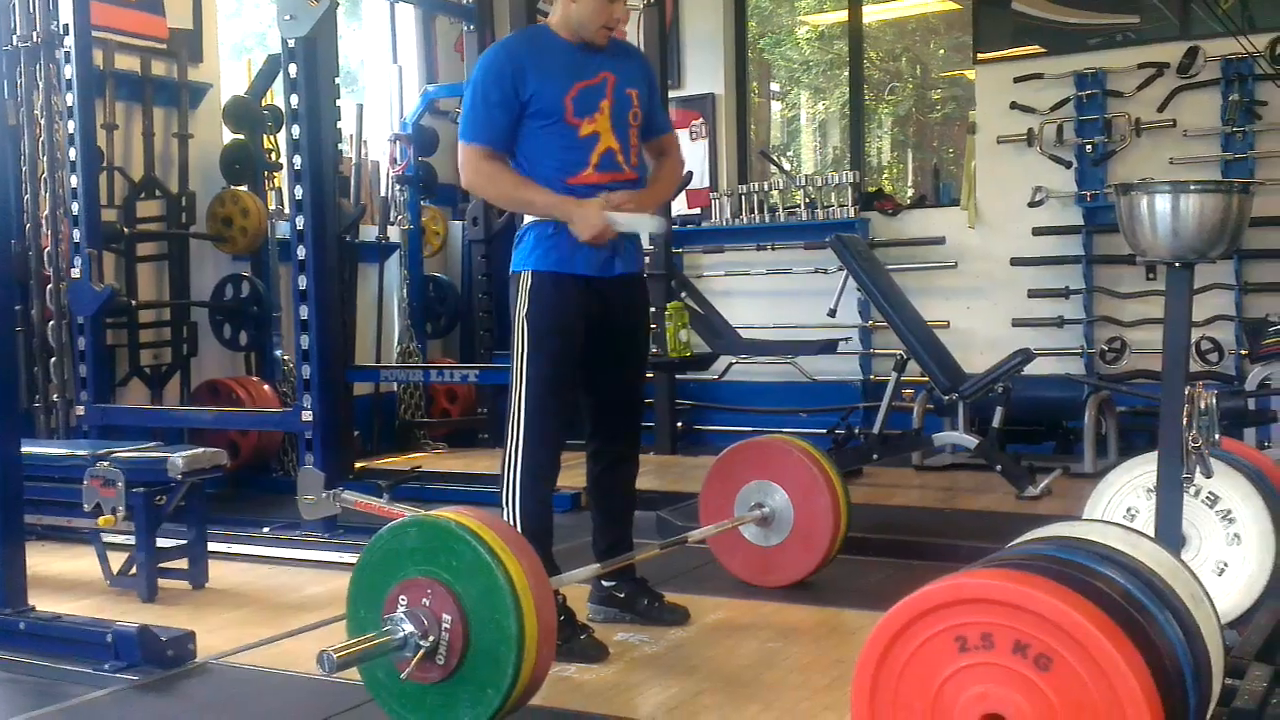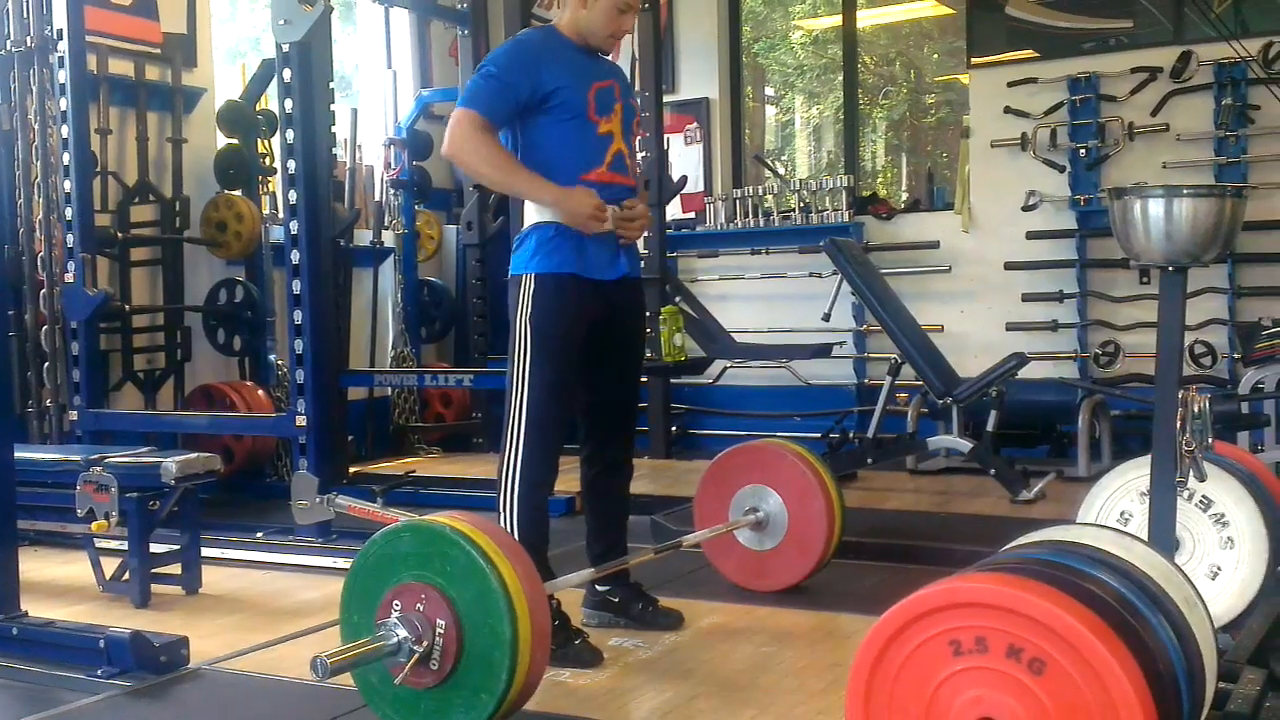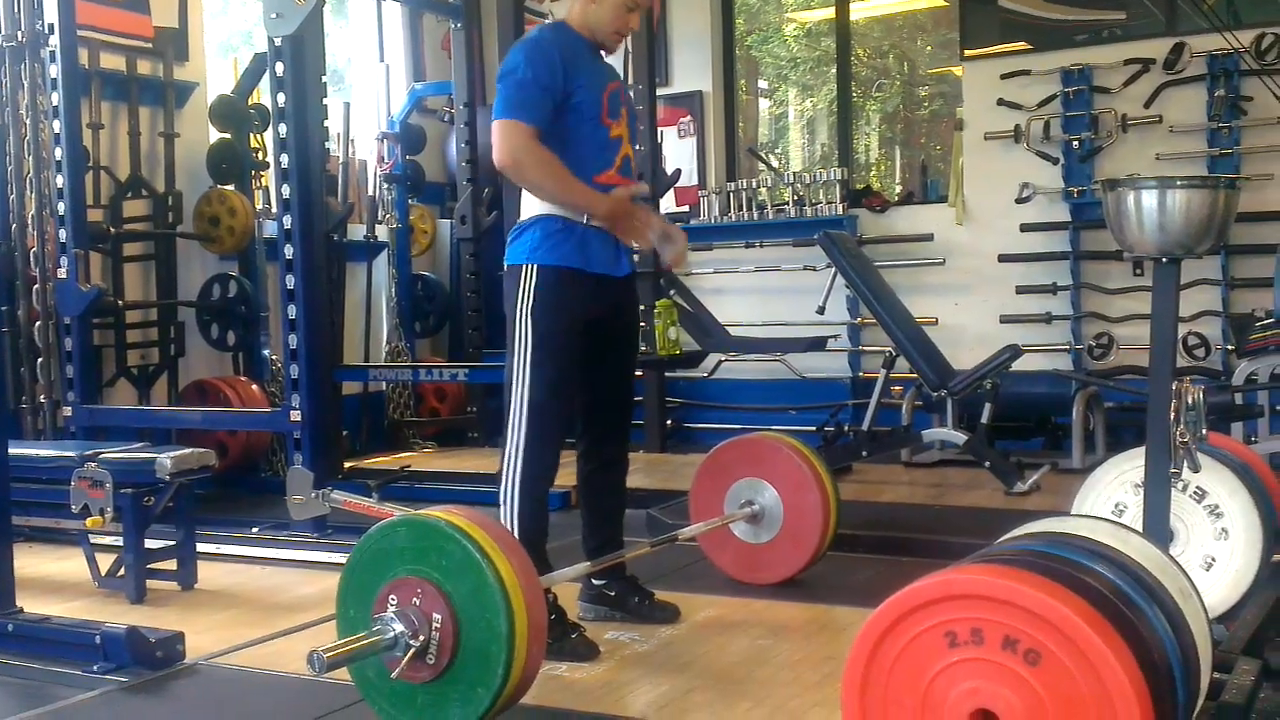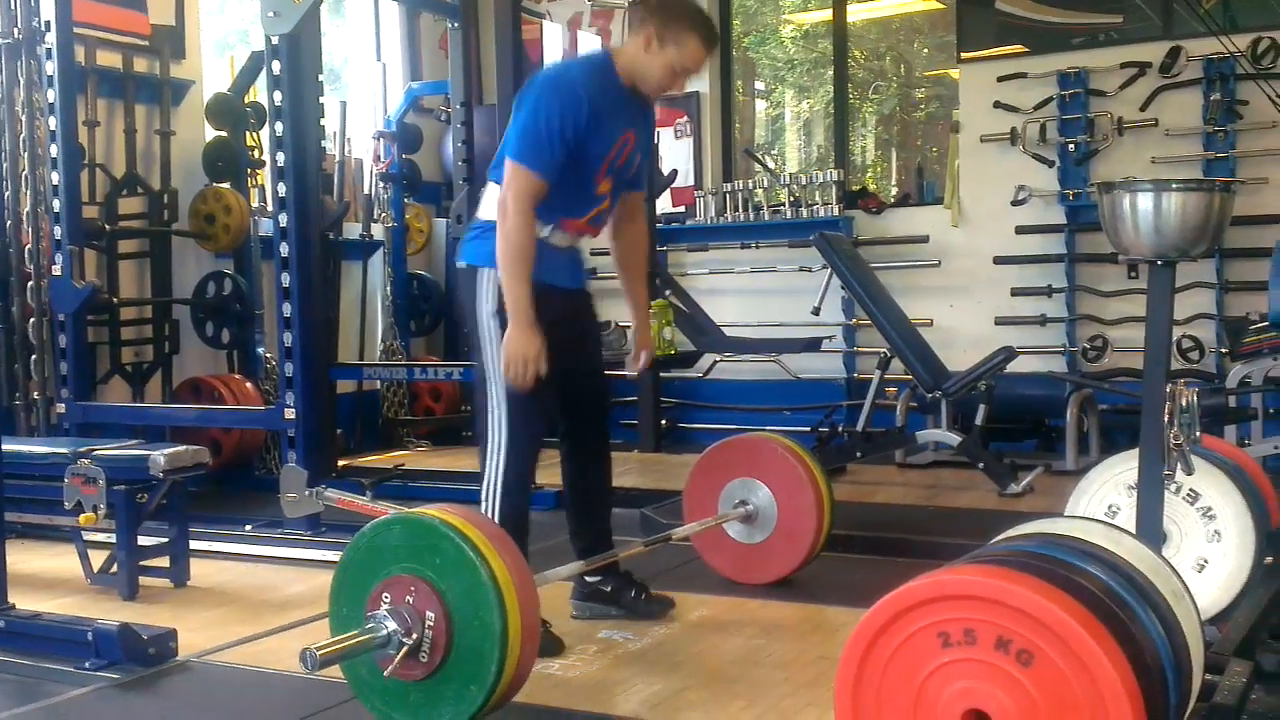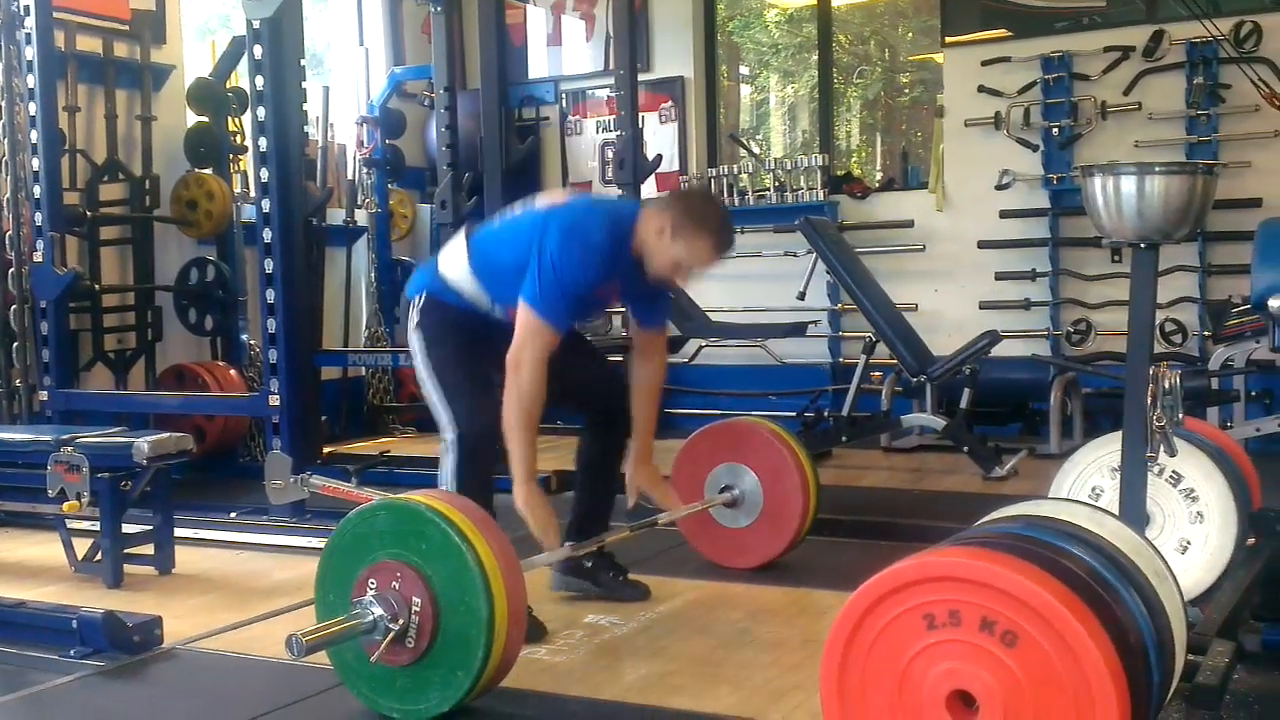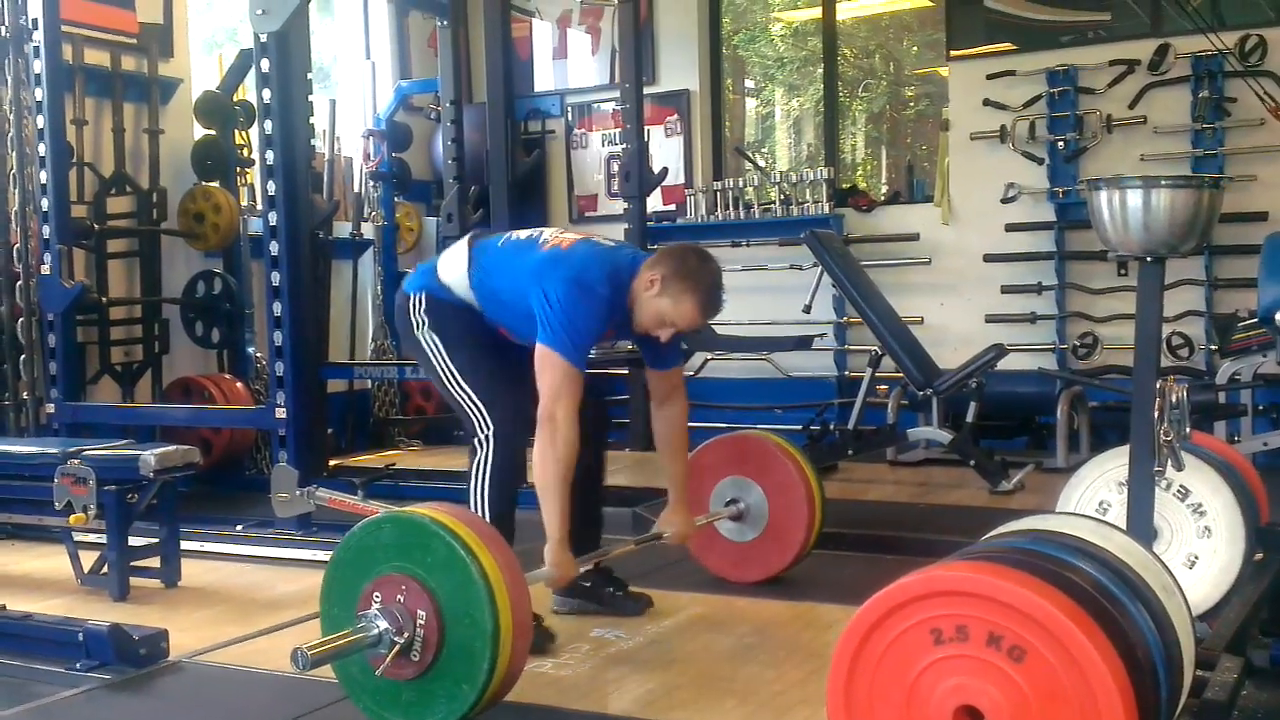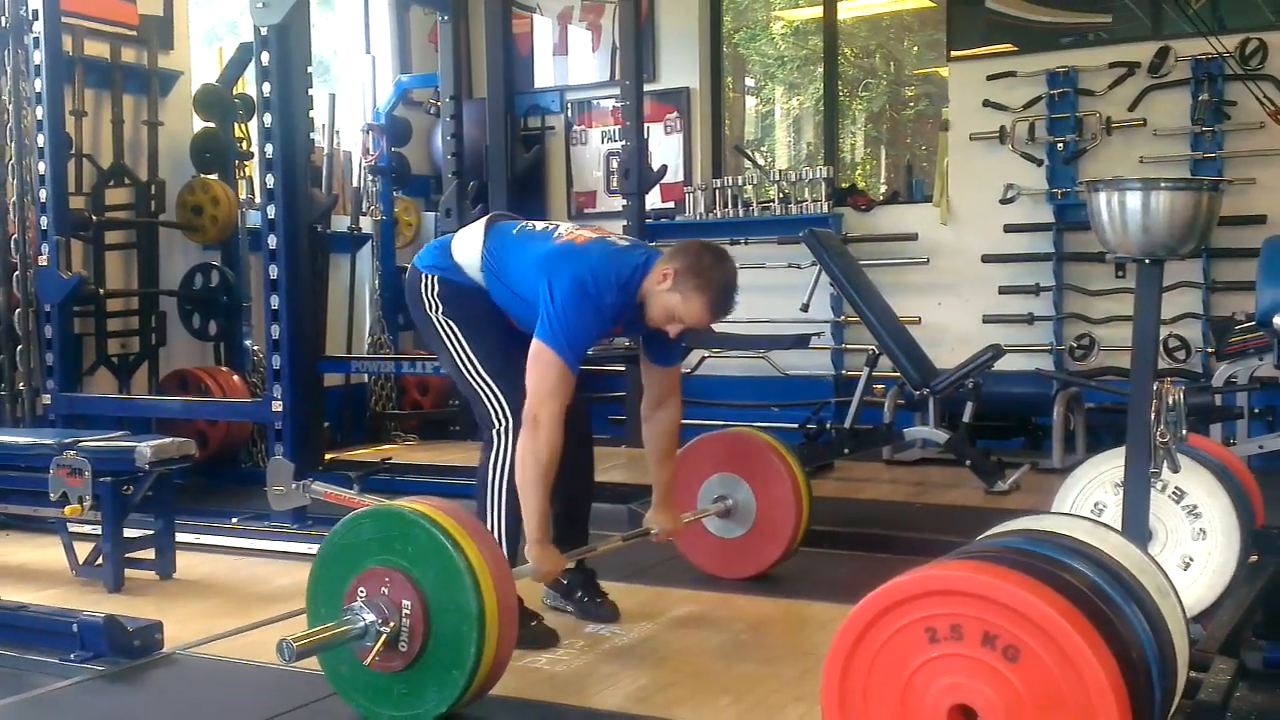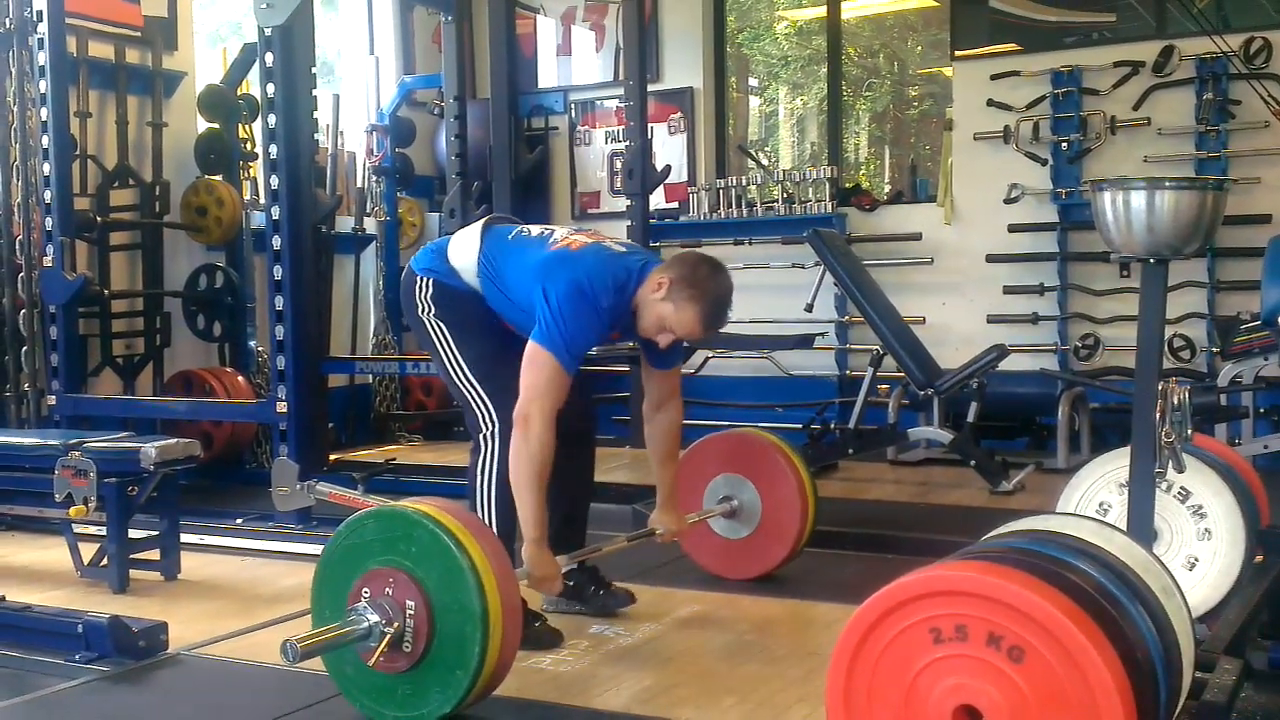
dt=0.4s
person 1, frame 1
left shoulder: (633, 65)
right shoulder: (511, 61)
left elbow: (668, 155)
right elbow: (475, 166)
left wrist: (643, 201)
right wrist: (570, 209)
left hip: (622, 268)
right hip: (552, 269)
left knee: (619, 429)
right knee: (538, 435)
left ankle: (614, 581)
person 1, frame 2
left shoulder: (613, 75)
right shoulder: (528, 56)
right elbow: (460, 140)
left wrist: (640, 209)
right wrist: (557, 198)
left hip: (619, 271)
right hip: (553, 269)
left knee: (613, 436)
right knee: (537, 439)
left ankle: (609, 585)
person 1, frame 3
left shoulder: (605, 73)
right elbow: (511, 152)
left wrist: (640, 217)
right wrist: (603, 207)
left hip: (611, 268)
right hip: (551, 264)
left knee: (609, 431)
right knee: (539, 432)
left ankle: (605, 580)
person 1, frame 4
left shoulder: (639, 111)
right shoulder: (566, 89)
left elbow: (630, 216)
right elbow: (516, 202)
left wrist: (640, 315)
right wrist: (520, 322)
left hip: (562, 272)
right hip: (504, 266)
left knee: (589, 425)
right knee: (518, 427)
left ankle: (598, 577)
person 1, frame 5
left shoulder: (648, 255)
right shoulder: (580, 238)
left elbow: (647, 356)
right elbow: (524, 364)
left wrist: (641, 459)
right wrist: (526, 486)
left hip: (511, 316)
right hip: (445, 305)
left knee: (608, 401)
right knee: (473, 429)
left ankle: (582, 556)
person 1, frame 6
left shoulder: (659, 297)
right shoulder: (580, 289)
left elbow: (669, 399)
right elbow: (554, 416)
left wrist: (678, 503)
right wrist: (557, 543)
left hip: (501, 318)
right hip: (439, 304)
left knee: (589, 424)
right knee: (505, 428)
left ankle: (580, 575)
person 1, frame 7
left shoulder: (666, 293)
right shoulder: (586, 286)
left elbow: (662, 402)
right elbow: (541, 413)
left wrist: (662, 503)
right wrist: (538, 542)
left hip: (506, 292)
right hip: (450, 282)
left knee: (574, 420)
right knee: (513, 418)
left ankle: (569, 574)
person 1, frame 8
left shoulder: (669, 300)
right shoulder: (581, 293)
left elbow: (663, 404)
right elbow: (531, 417)
left wrist: (666, 503)
right wrist: (535, 544)
left hip: (502, 293)
right hip: (444, 285)
left knee: (575, 418)
right knee: (501, 424)
left ankle: (570, 574)
